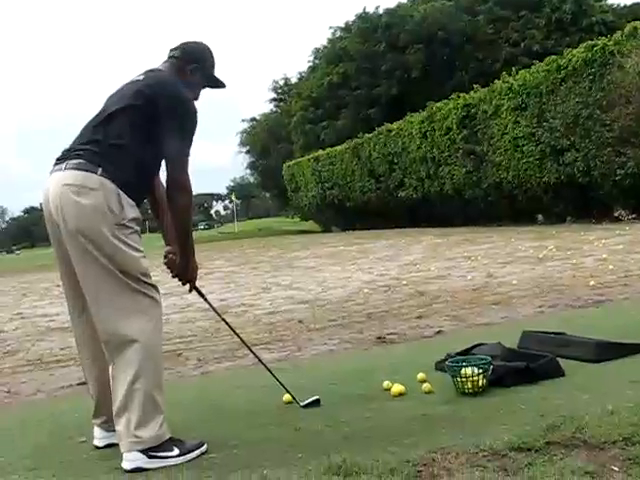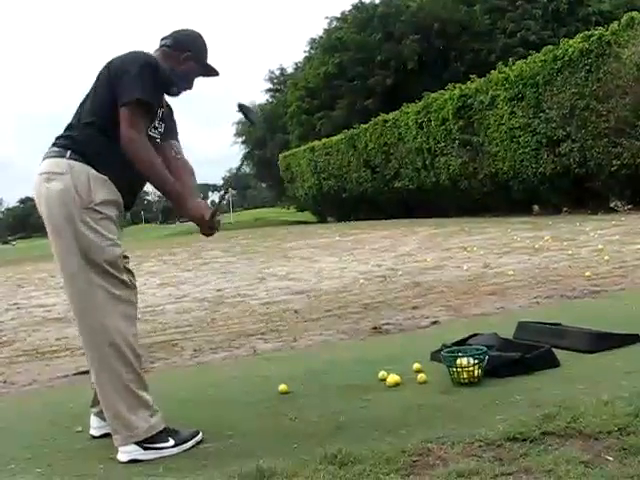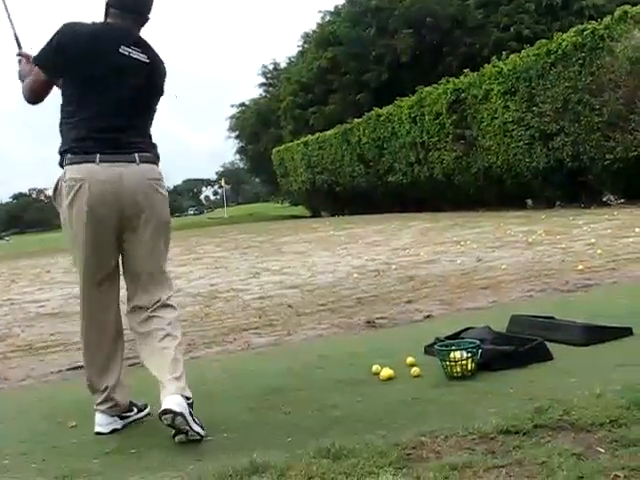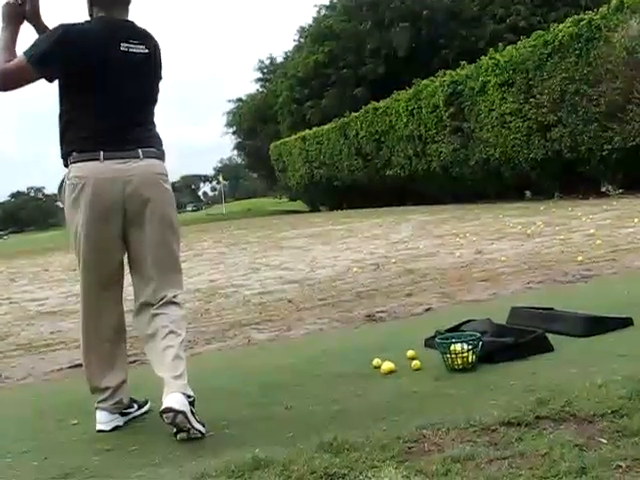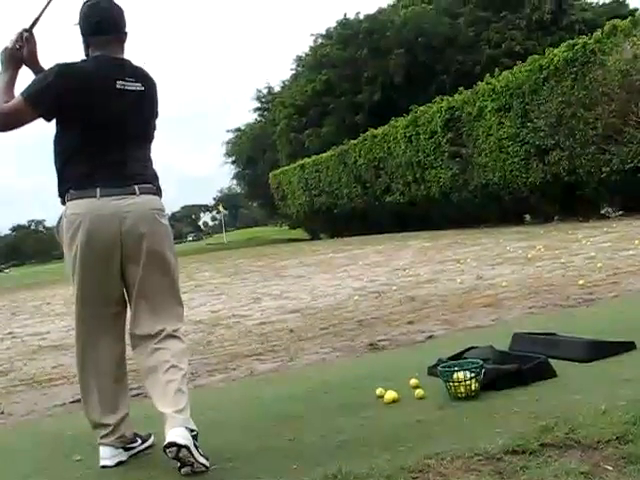
dt=1s
person 1, frame 1
left shoulder: (140, 89)
right shoulder: (175, 99)
left elbow: (151, 178)
right elbow: (177, 185)
left wrist: (170, 244)
right wrist: (186, 254)
left hip: (60, 188)
right hip: (93, 194)
left knee: (95, 316)
right knee: (136, 312)
left ankle: (111, 421)
right ankle: (143, 442)
person 1, frame 2
left shoulder: (156, 102)
right shoulder: (141, 66)
left elbow: (175, 161)
right elbow: (130, 141)
left wrist: (197, 204)
right wrist: (185, 206)
left hip: (81, 188)
right hip: (75, 182)
left knee: (107, 301)
right knee: (107, 305)
left ankle: (107, 410)
right ankle: (138, 433)
person 1, frame 3
left shoulder: (74, 36)
right shoulder: (154, 66)
left elbow: (33, 93)
left wrist: (26, 69)
right wrist: (41, 65)
left hip: (83, 176)
right hip: (142, 175)
left knee: (95, 297)
right knee: (153, 294)
left ankle: (110, 405)
right ankle: (174, 394)
person 1, frame 4
left shoulder: (72, 38)
right shoulder: (148, 45)
left hip: (91, 175)
right hip: (146, 170)
left knee: (99, 295)
right knee: (160, 289)
left ankle: (111, 401)
right ankle: (176, 392)
person 1, frame 5
left shoulder: (69, 78)
right shoulder: (144, 83)
right wrist: (38, 69)
left hip: (87, 211)
right hip: (143, 205)
left knee: (97, 330)
right knee: (159, 323)
left ankle: (113, 437)
right ankle: (178, 426)
